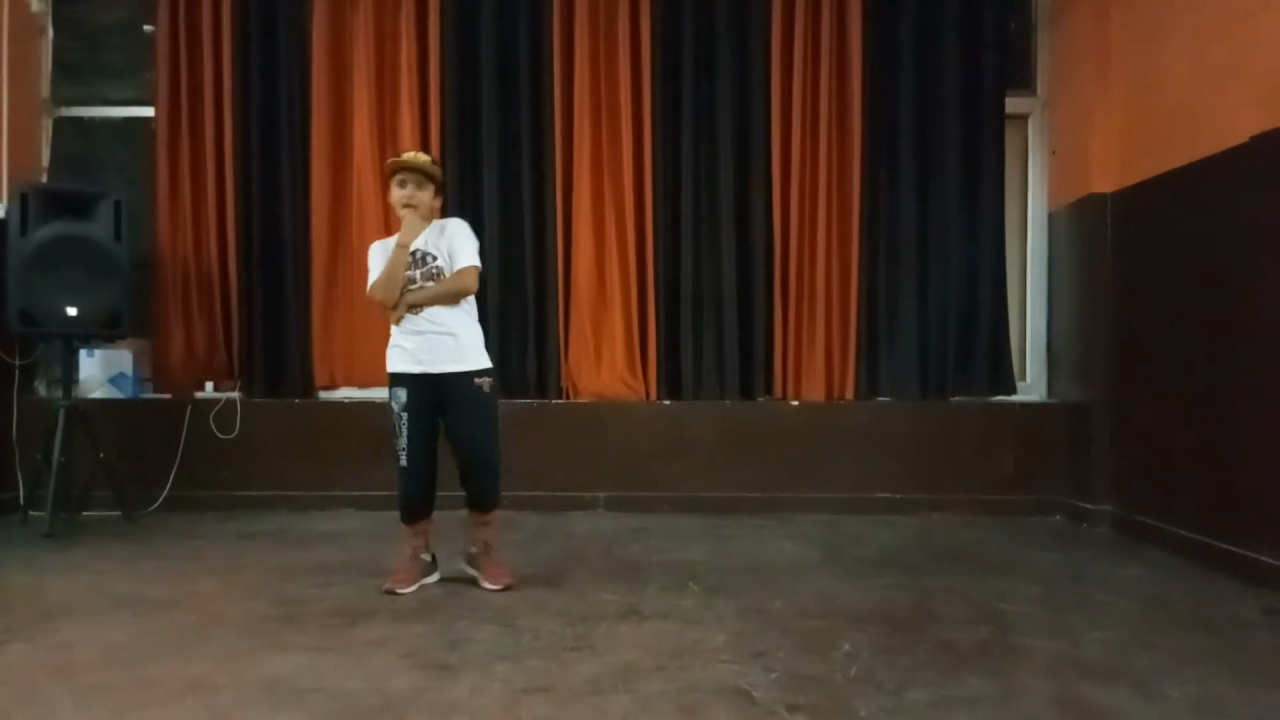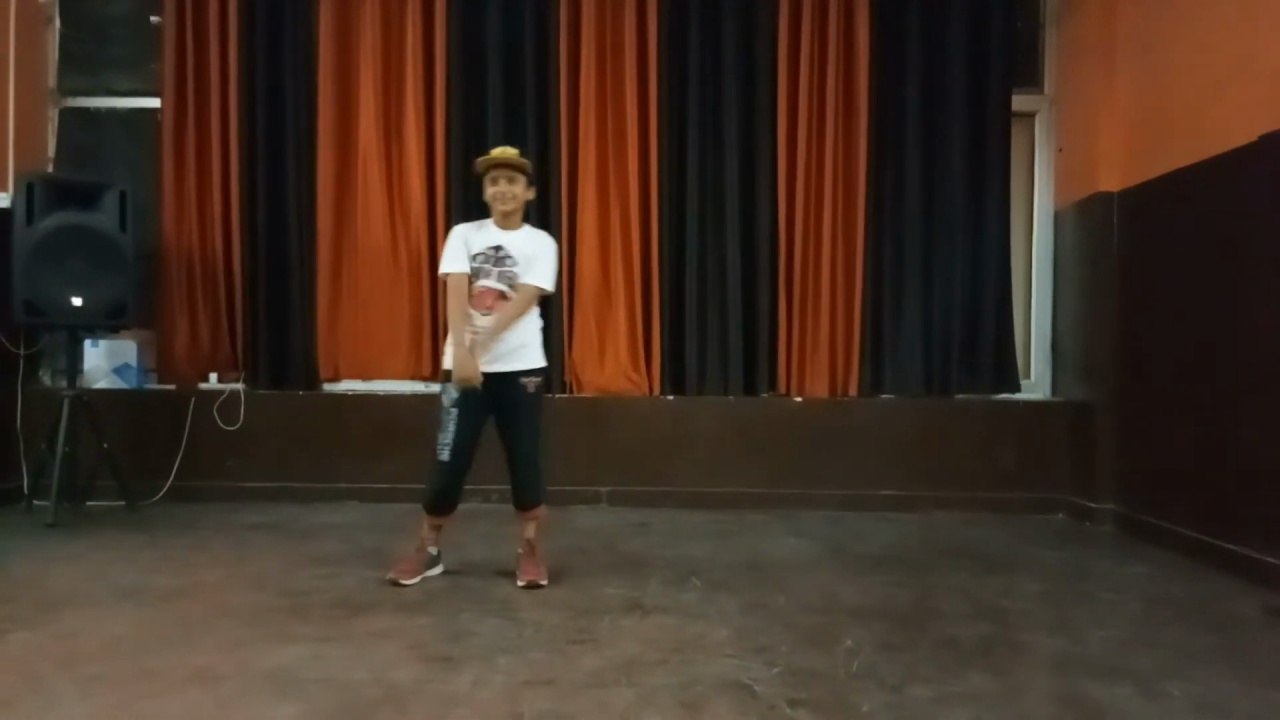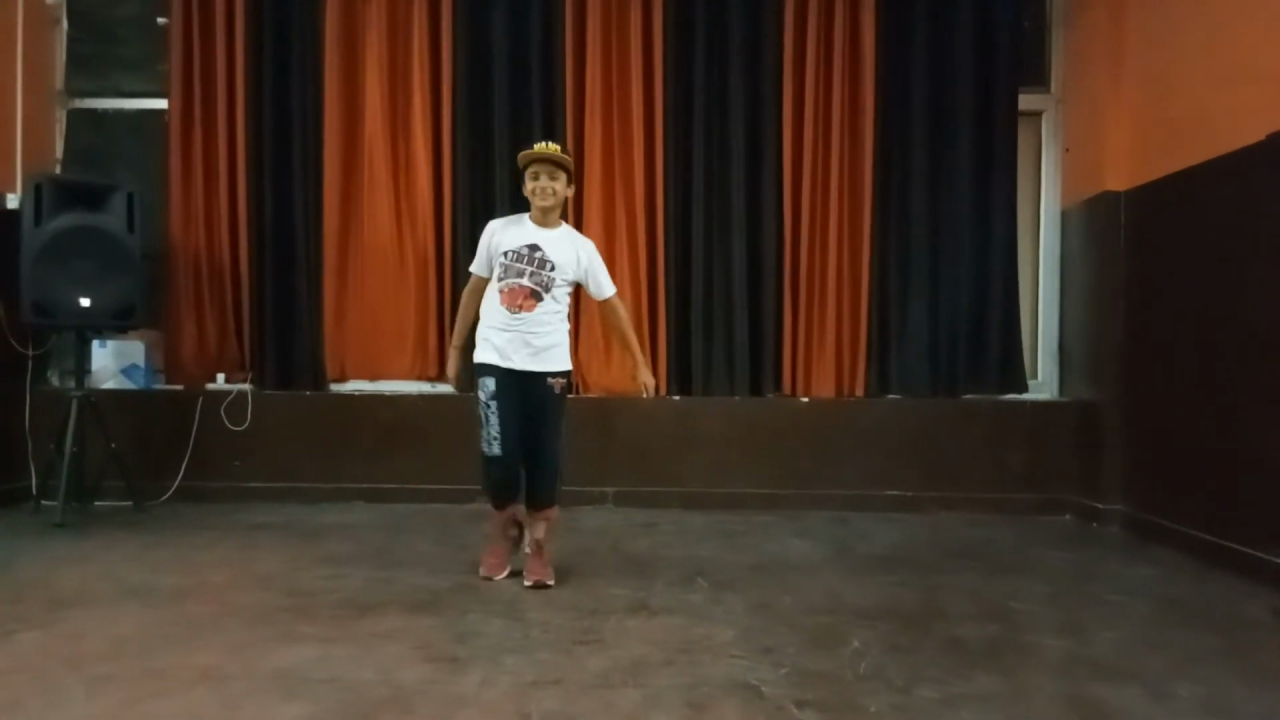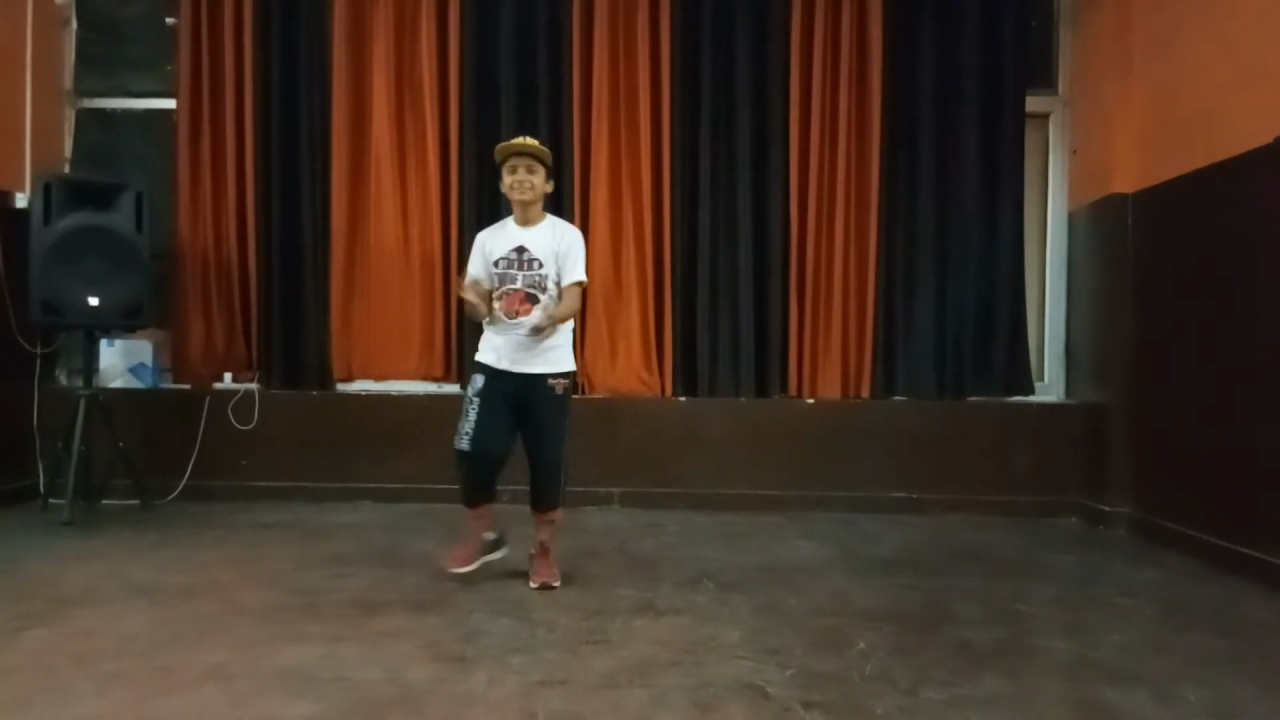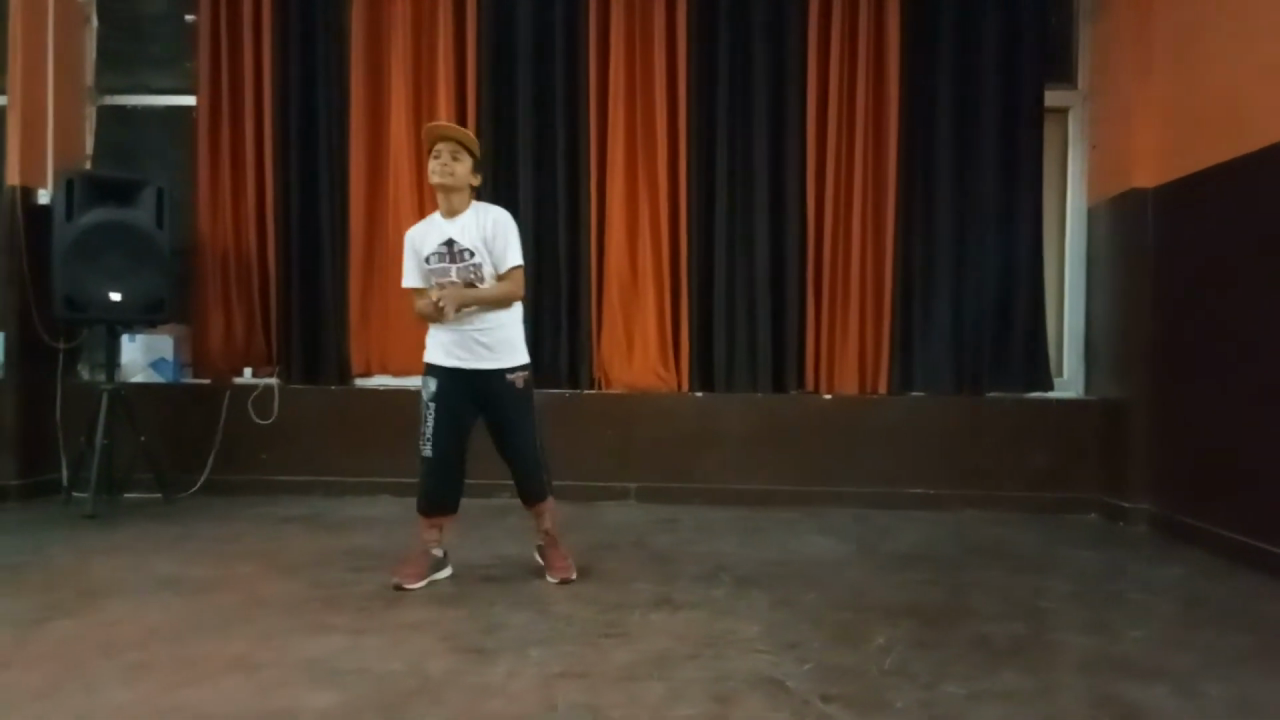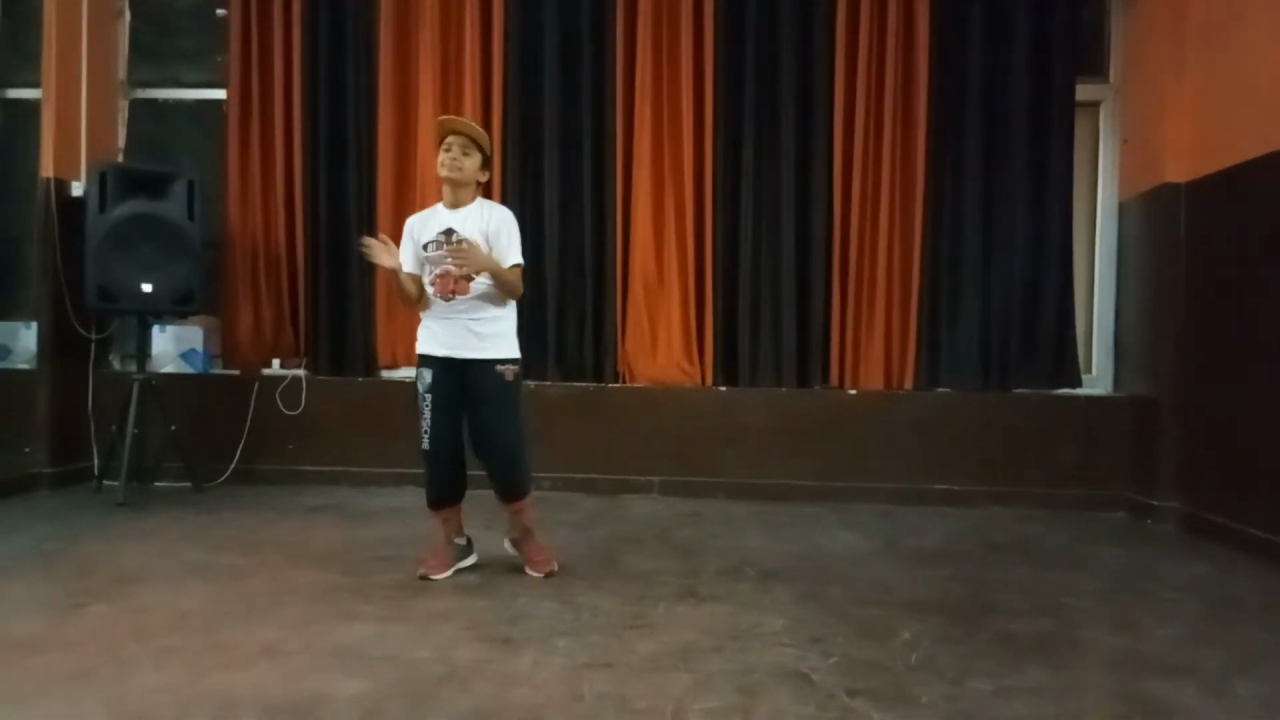
dt=0.5s
person 1, frame 1
left shoulder: (456, 230)
right shoulder: (381, 250)
left elbow: (466, 283)
right elbow: (382, 297)
left wrist: (409, 298)
right wrist: (403, 242)
left hip: (466, 365)
right hip: (411, 369)
left knee: (481, 458)
right knee: (414, 465)
left ankle: (481, 549)
right ankle: (420, 557)
person 1, frame 2
left shoulder: (541, 243)
right shoulder: (463, 235)
left elbow: (523, 302)
right elbow: (456, 294)
left wrist: (481, 343)
right wrist: (462, 351)
left hip: (521, 367)
right hip: (464, 366)
left knee: (525, 461)
right knee: (450, 460)
left ankle: (530, 550)
right ankle: (427, 548)
person 1, frame 3
left shoulder: (579, 247)
right shoulder: (497, 231)
left elbow: (611, 304)
right elbow: (474, 291)
left wrist: (639, 365)
right wrist: (454, 349)
left hip: (548, 368)
right hip: (494, 362)
left knee: (544, 460)
right knee: (499, 457)
left ankle: (537, 548)
right ankle: (507, 533)
person 1, frame 4
left shoulder: (566, 236)
right shoulder: (487, 239)
left elbow: (573, 301)
right elbow: (480, 301)
left wrist: (550, 318)
right wrist: (475, 301)
left hip: (548, 368)
right hip: (495, 363)
left knee: (547, 463)
right knee: (476, 451)
left ankle: (543, 551)
right ankle: (484, 534)
person 1, frame 5
left shoulder: (496, 221)
right shoulder: (417, 235)
left elbow: (514, 289)
right elbow: (419, 306)
left wrist: (464, 296)
right wrist: (438, 304)
left hip: (503, 360)
right hip: (446, 363)
left knee: (524, 453)
right knee: (438, 456)
left ankle: (549, 541)
right ankle: (430, 551)
person 1, frame 6
left shoulder: (499, 218)
right shoulder: (417, 224)
left elbow: (513, 289)
right elbow: (414, 299)
left wrist: (488, 266)
right wrist: (397, 272)
left hip: (492, 353)
right hip: (437, 353)
left knee: (502, 447)
right knee: (439, 450)
left ankle: (524, 534)
right ankle: (454, 541)
